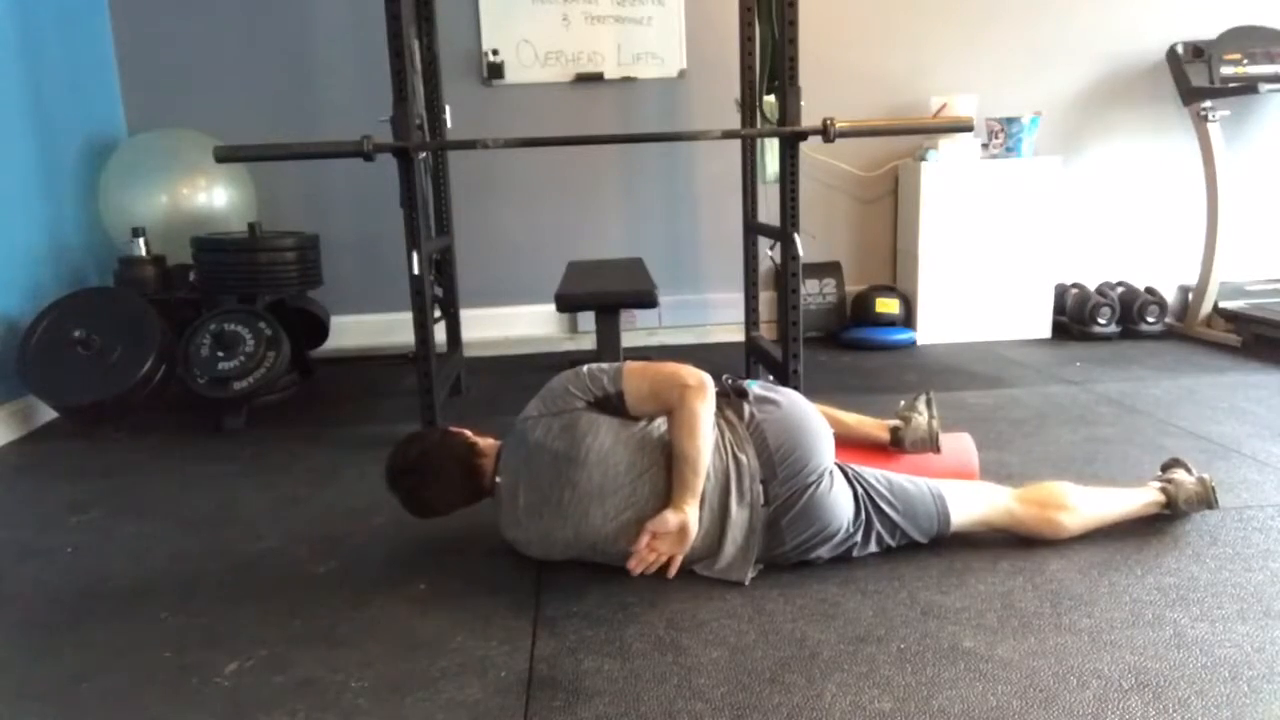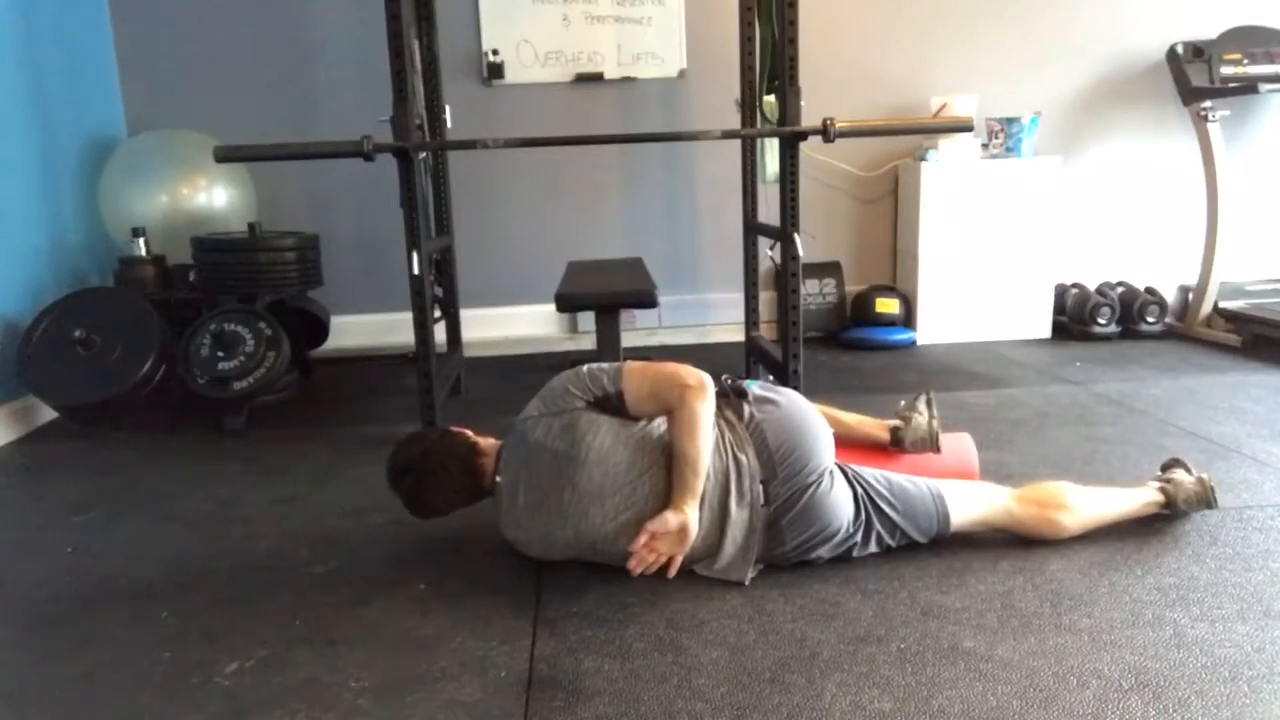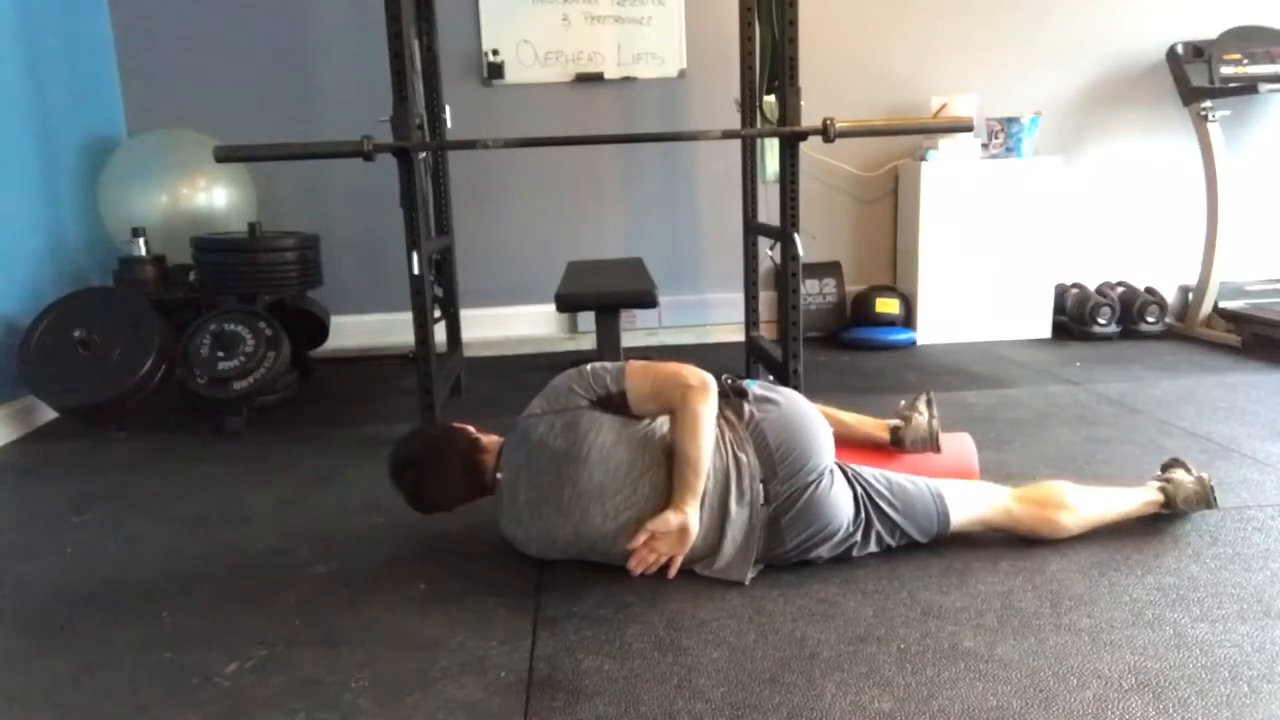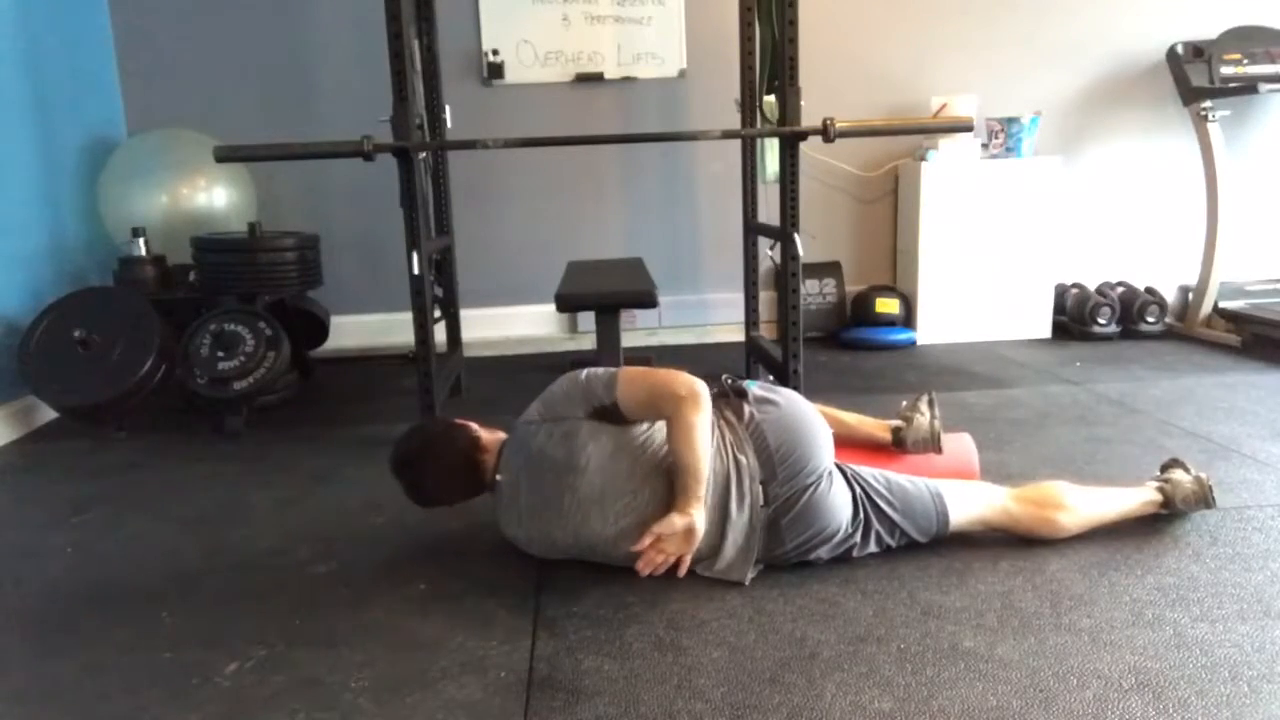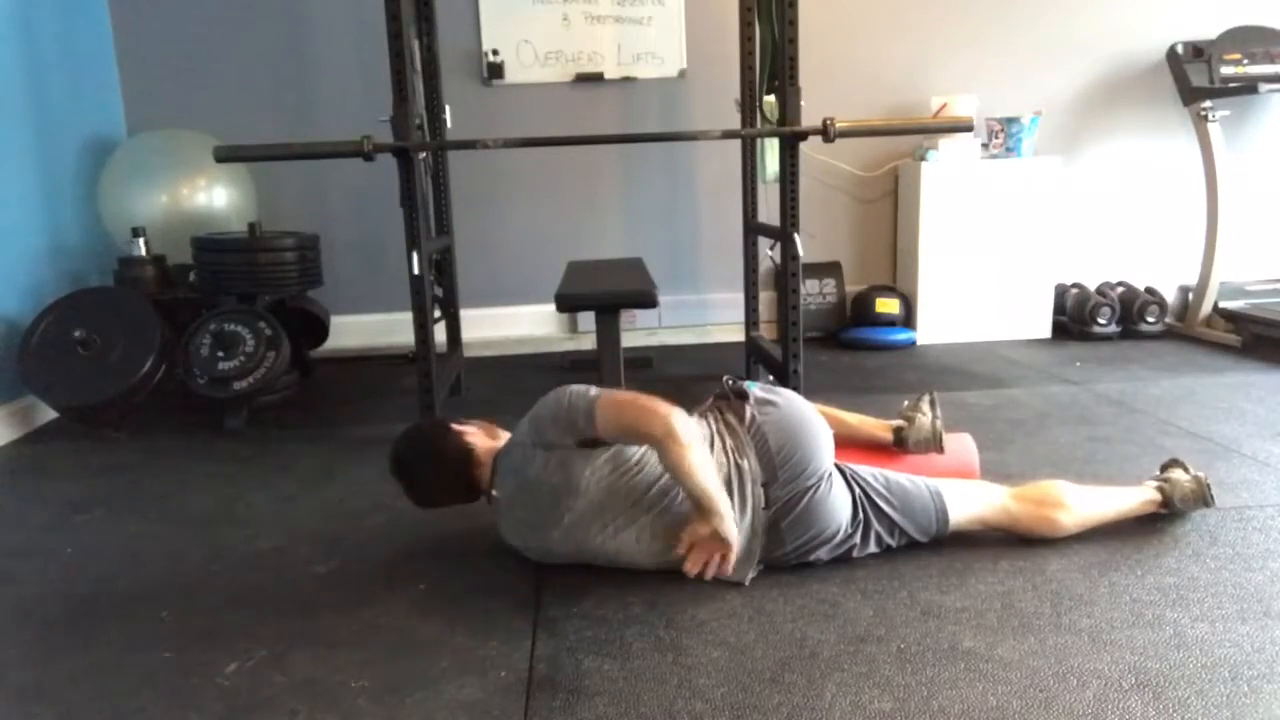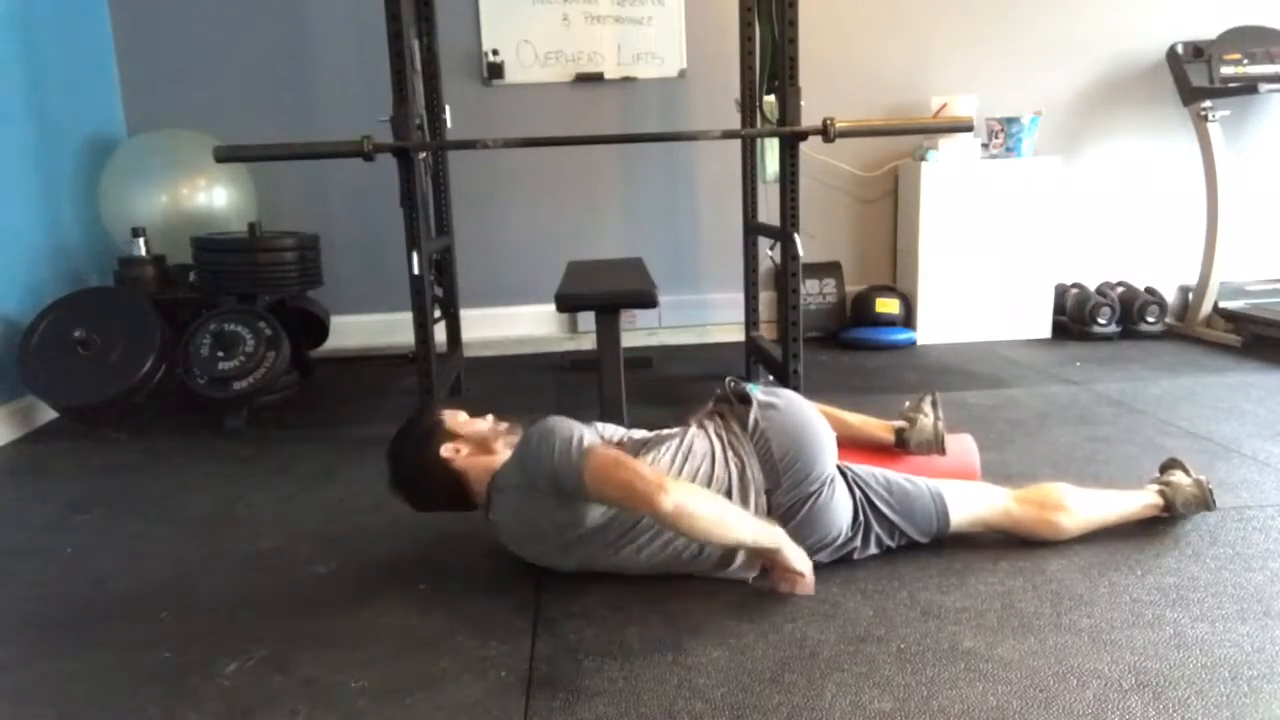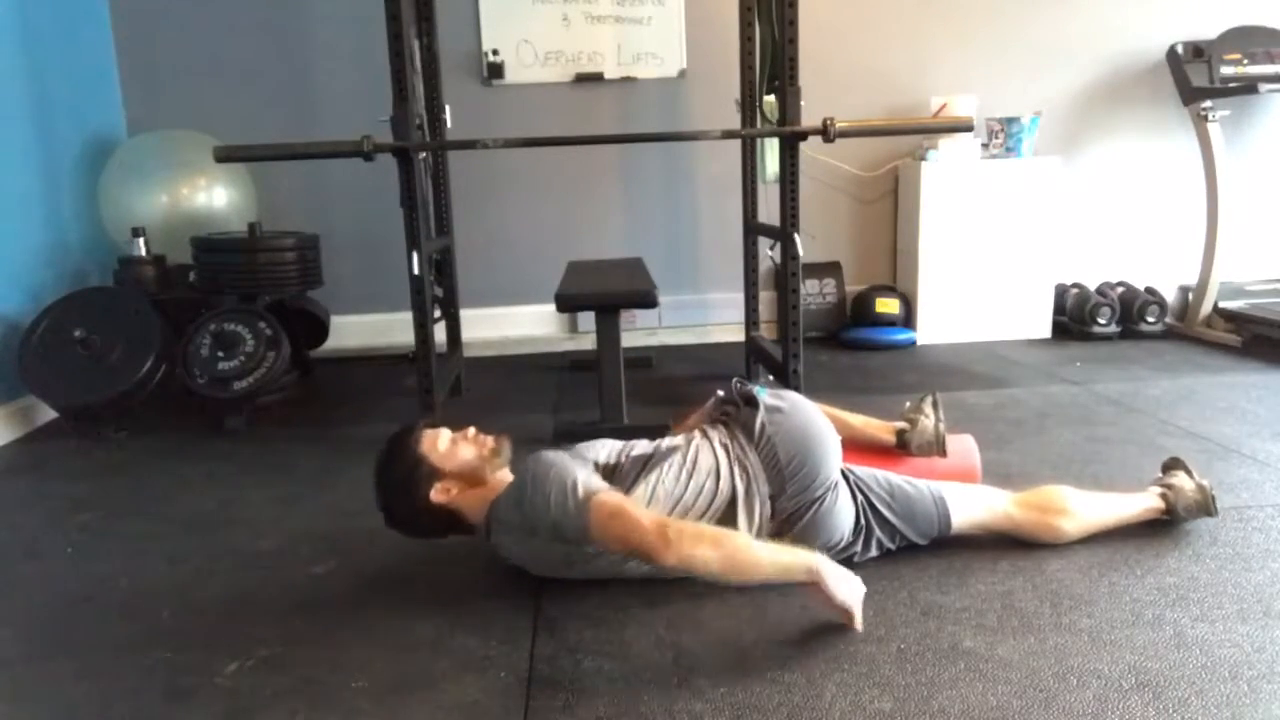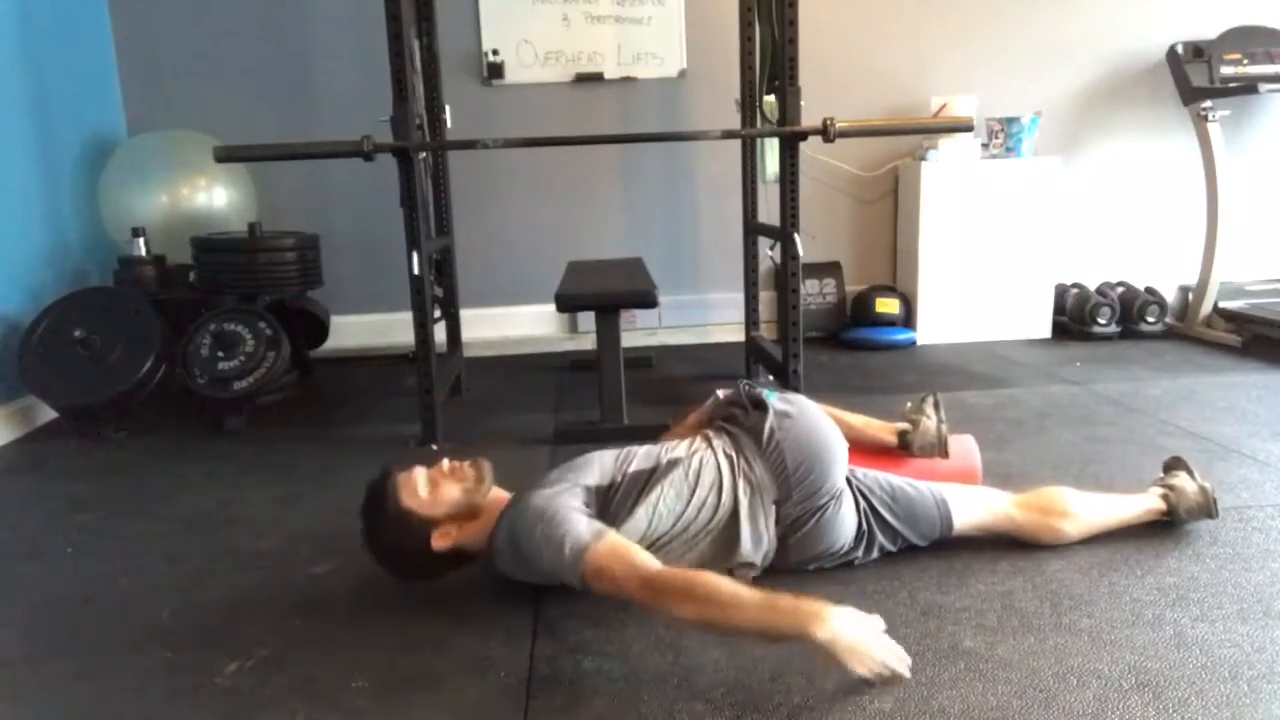
dt=0.3s
person 1, frame 1
left shoulder: (523, 532)
right shoulder: (555, 402)
right elbow: (692, 386)
right wrist: (685, 504)
left hip: (787, 516)
right hip: (769, 428)
left ankle: (1162, 490)
person 1, frame 2
left shoulder: (523, 532)
right shoulder: (554, 403)
right elbow: (691, 386)
right wrist: (685, 504)
left hip: (787, 521)
right hip: (777, 446)
left ankle: (1158, 493)
person 1, frame 3
left shoulder: (521, 532)
right shoulder: (556, 401)
right elbow: (694, 385)
right wrist: (684, 506)
left hip: (784, 523)
right hip: (766, 429)
person 1, frame 4
left shoulder: (521, 529)
right shoulder: (553, 408)
right elbow: (687, 394)
right wrist: (689, 508)
left hip: (783, 503)
right hip: (771, 446)
person 1, frame 5
left shoulder: (517, 531)
right shoulder: (544, 422)
right elbow: (664, 421)
right wrist: (716, 508)
left hip: (782, 502)
right hip: (799, 519)
person 1, frame 6
left shoulder: (514, 532)
right shoulder: (537, 446)
right elbow: (655, 494)
right wrist: (772, 540)
right hip: (805, 518)
left ankle: (925, 442)
person 1, frame 7
left shoulder: (513, 542)
right shoulder: (542, 482)
right elbow: (664, 543)
left wrist: (684, 430)
right wrist: (813, 569)
right hip: (803, 514)
right knee: (1006, 511)
left ankle: (901, 435)
right ankle: (1164, 496)
person 1, frame 8
left shoulder: (519, 535)
right shoulder: (536, 525)
right elbow: (658, 590)
left wrist: (695, 417)
right wrist: (818, 621)
right hip: (808, 524)
right knee: (1007, 510)
left ankle: (940, 445)
right ankle: (1161, 496)
